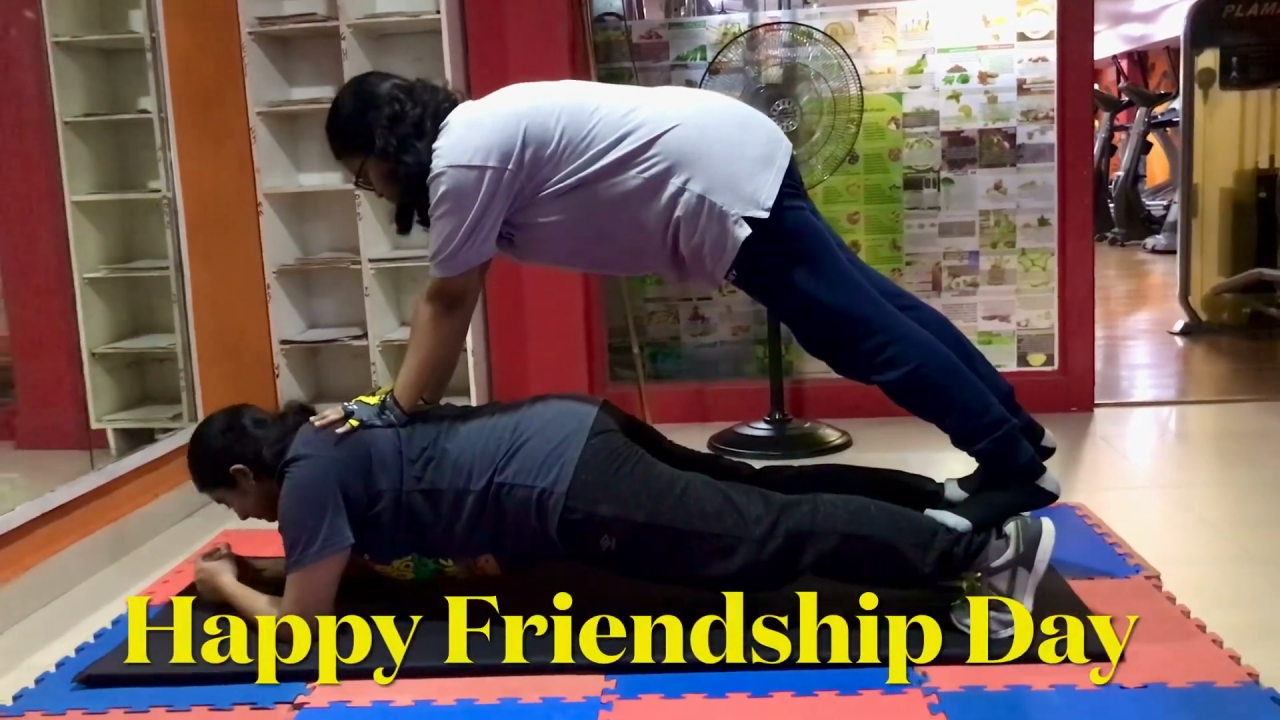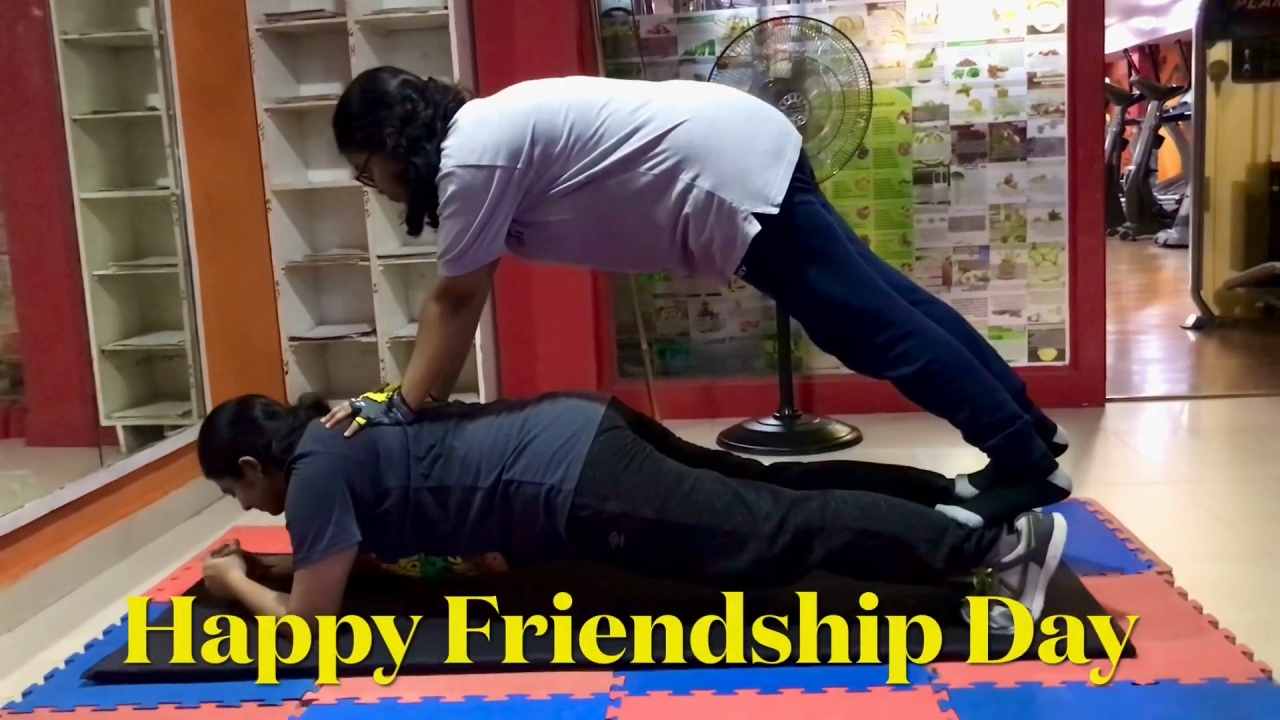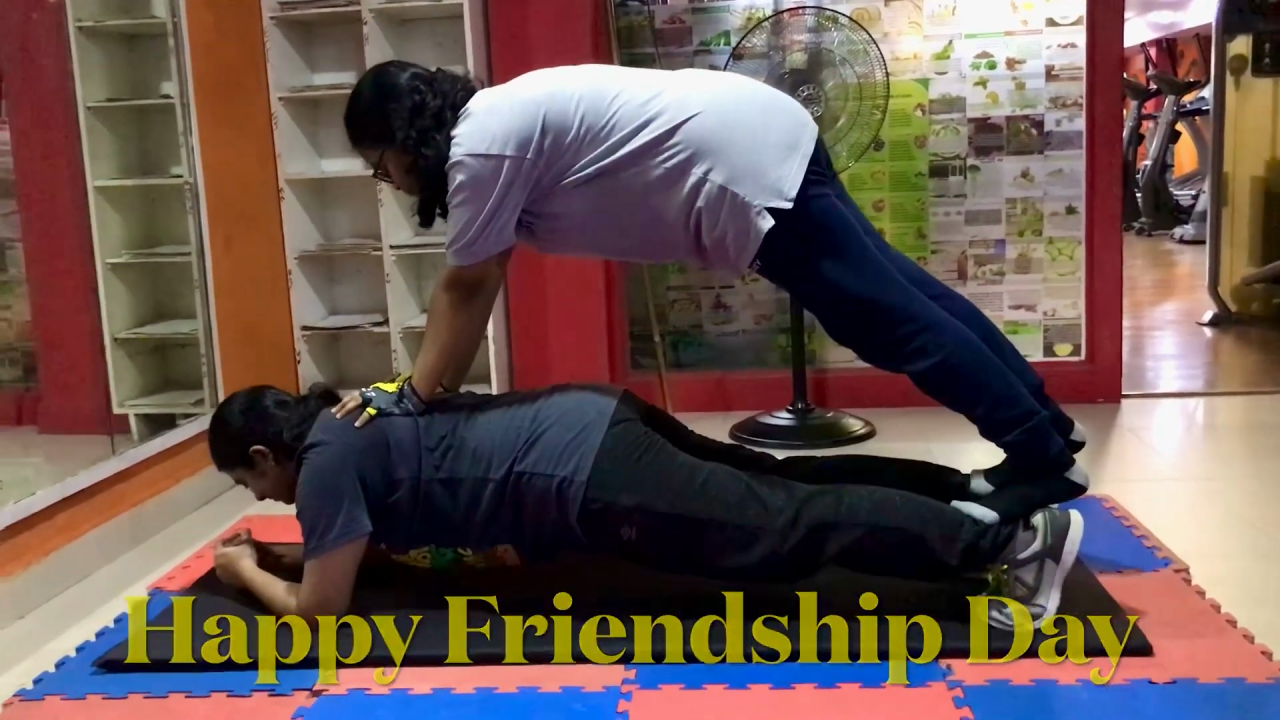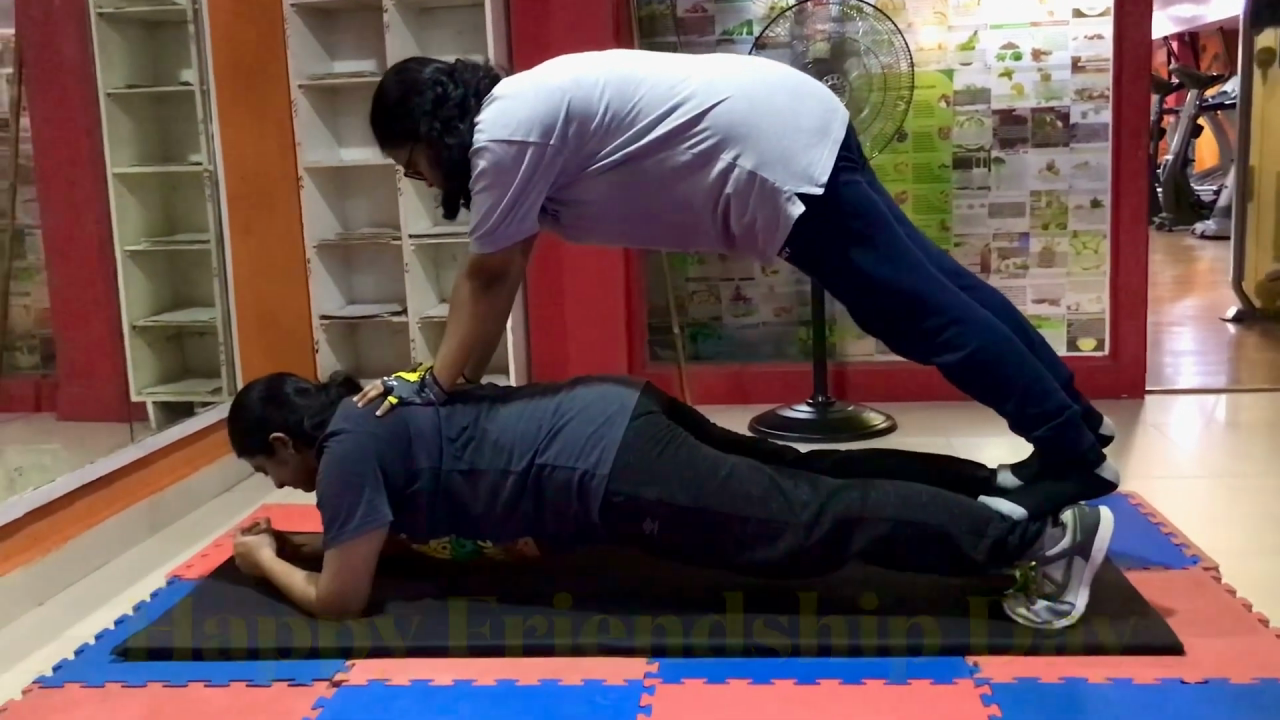
dt=0.5s
person 1, frame 1
left shoulder: (307, 474)
right shoulder: (326, 438)
left elbow: (302, 622)
right elbow: (353, 550)
left wrist: (227, 586)
right wrist: (284, 558)
left hip: (569, 488)
right hip: (568, 435)
left knee: (770, 539)
right knee: (761, 498)
left ankle: (988, 547)
right ankle: (946, 503)
person 1, frame 2
left shoulder: (316, 470)
right shoulder: (334, 434)
left elbow: (310, 619)
right elbow: (351, 548)
left wrist: (236, 583)
right wrist: (280, 555)
left hip: (576, 487)
right hip: (577, 432)
left knee: (781, 534)
right knee: (771, 494)
left ankle: (999, 541)
right ankle: (959, 500)
person 1, frame 3
left shoulder: (327, 461)
right shoulder: (345, 423)
left elbow: (322, 607)
right elbow: (374, 532)
left wrist: (249, 573)
right wrist: (301, 545)
left hip: (588, 477)
right hip: (589, 425)
left knee: (793, 530)
right knee: (784, 488)
left ankle: (1016, 538)
right ankle: (975, 494)
person 1, frame 4
left shoulder: (347, 451)
right shoulder: (364, 413)
left elbow: (340, 598)
right elbow: (382, 528)
left wrist: (267, 560)
right wrist: (318, 534)
left hip: (610, 473)
right hip: (611, 416)
left knee: (816, 525)
right knee: (808, 484)
left ankle: (1041, 534)
right ankle: (1004, 492)
person 2, frame 1
left shoulder: (462, 156)
right shoulder: (474, 134)
left elbow: (448, 301)
right elbow: (449, 298)
left wrist: (392, 414)
right wrist: (398, 406)
left hip: (722, 182)
right hip: (735, 156)
left knee: (866, 336)
right knee: (873, 310)
left ankle: (1015, 467)
right ankle: (1017, 433)
person 2, frame 2
left shoulder: (471, 156)
right shoulder: (482, 132)
left elbow: (456, 301)
right elbow: (459, 298)
left wrist: (401, 411)
right wrist: (408, 404)
left hip: (731, 175)
right hip: (744, 146)
left knee: (878, 329)
right knee: (884, 304)
left ankle: (1027, 462)
right ankle: (1028, 431)
person 2, frame 3
left shoulder: (480, 145)
right shoulder: (494, 121)
left elbow: (466, 289)
right elbow: (474, 284)
left wrist: (412, 403)
right wrist: (418, 393)
left hip: (746, 166)
right hip: (763, 138)
left knee: (894, 322)
right knee: (901, 296)
left ankle: (1043, 458)
right ankle: (1045, 426)
person 2, frame 4
left shoulder: (505, 132)
right shoulder: (520, 108)
left elbow: (490, 277)
right elbow: (496, 275)
left wrist: (435, 393)
right wrist: (445, 383)
left hip: (775, 152)
right hip: (792, 121)
left knee: (924, 310)
right knee: (931, 287)
left ankle: (1075, 453)
right ankle: (1075, 421)
